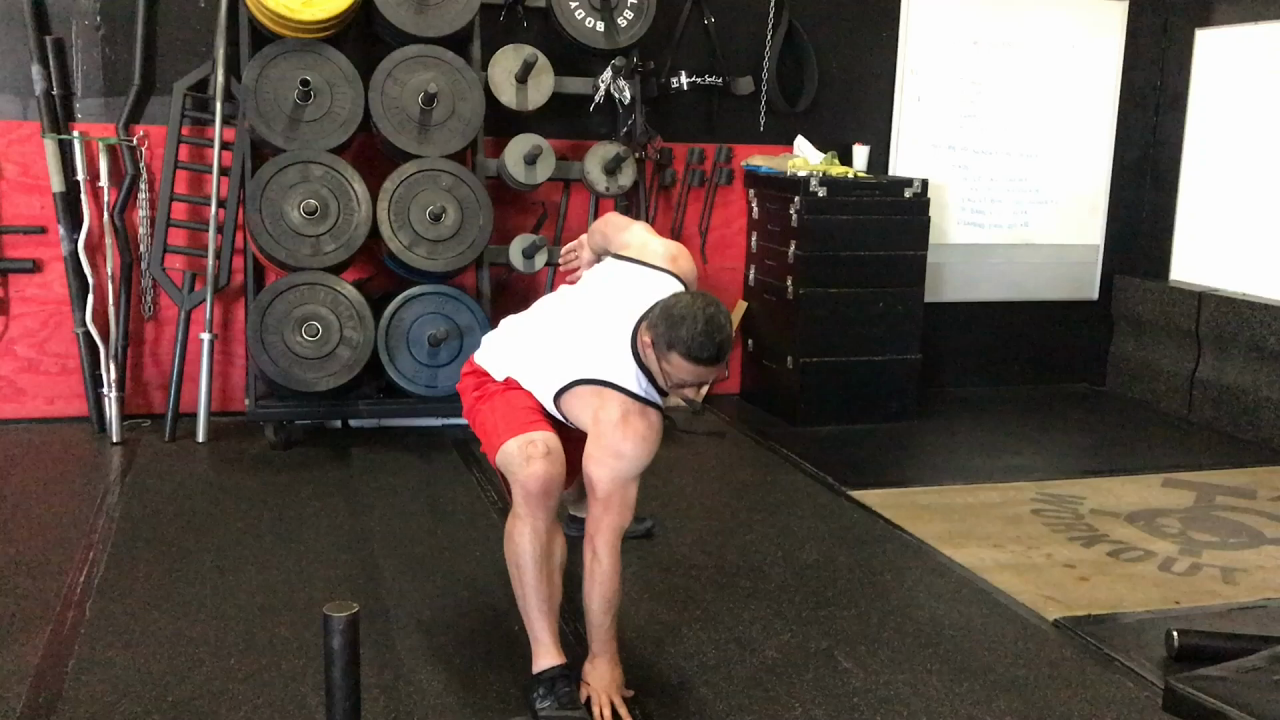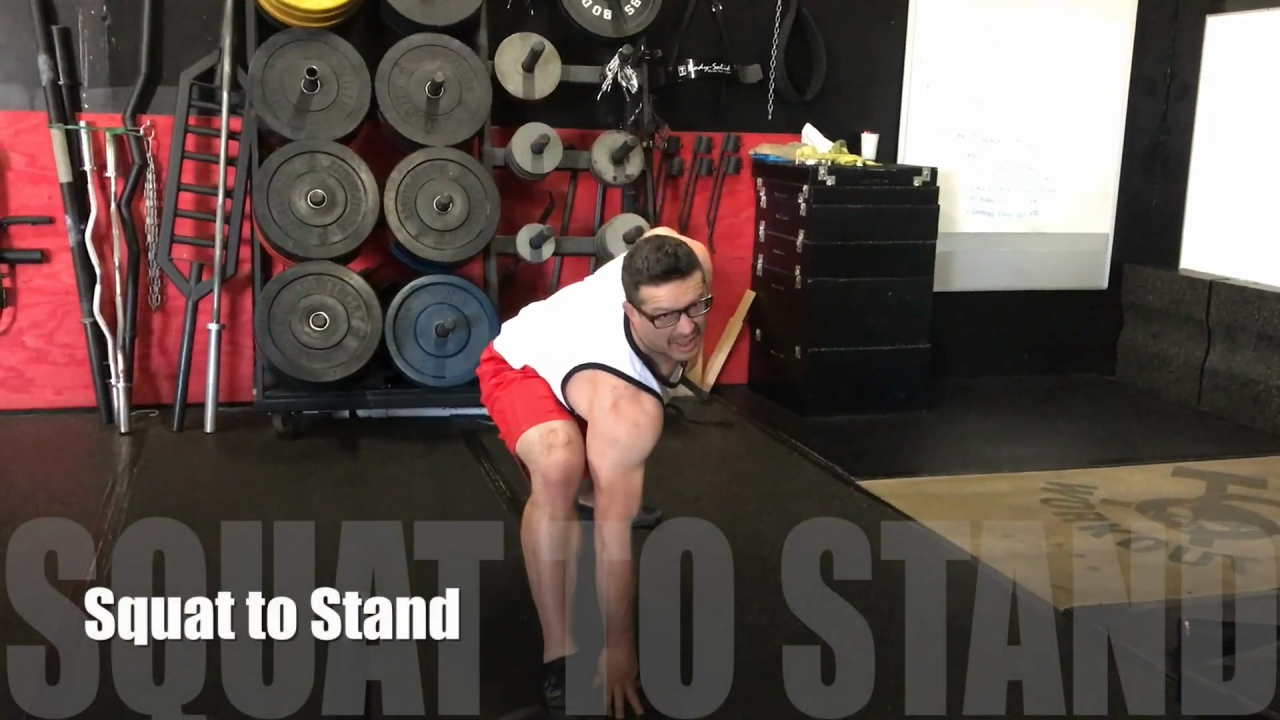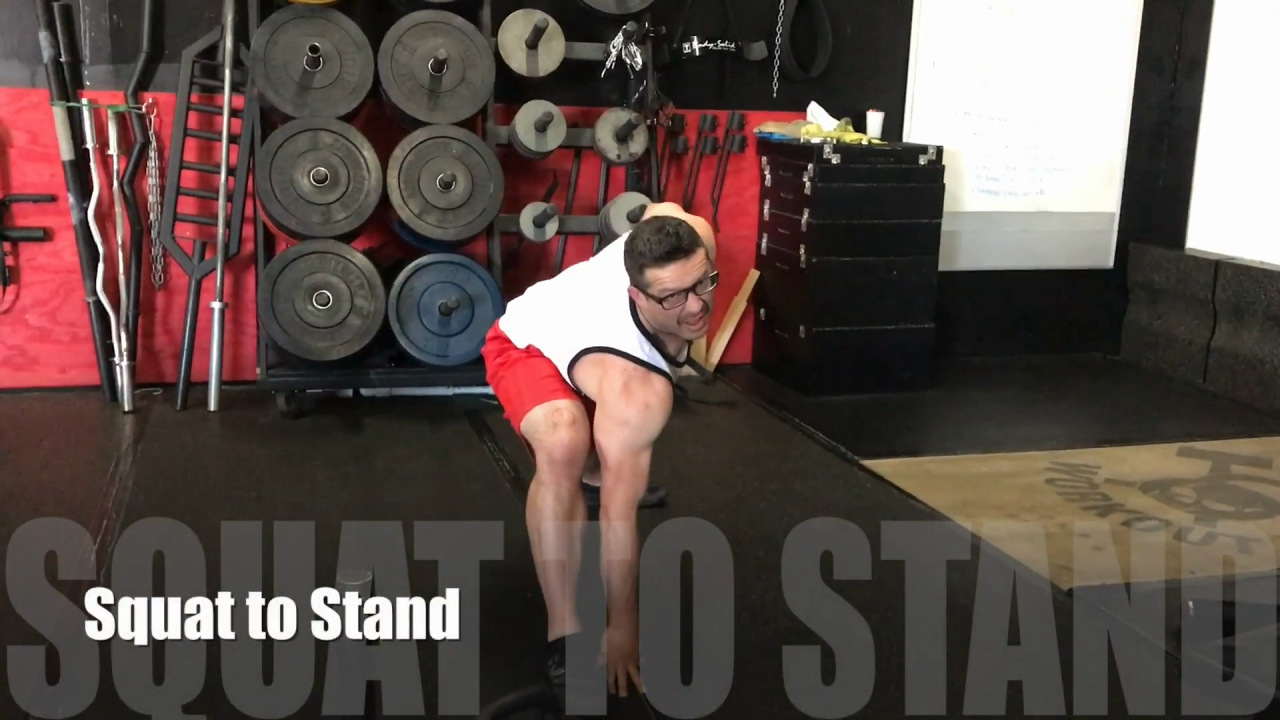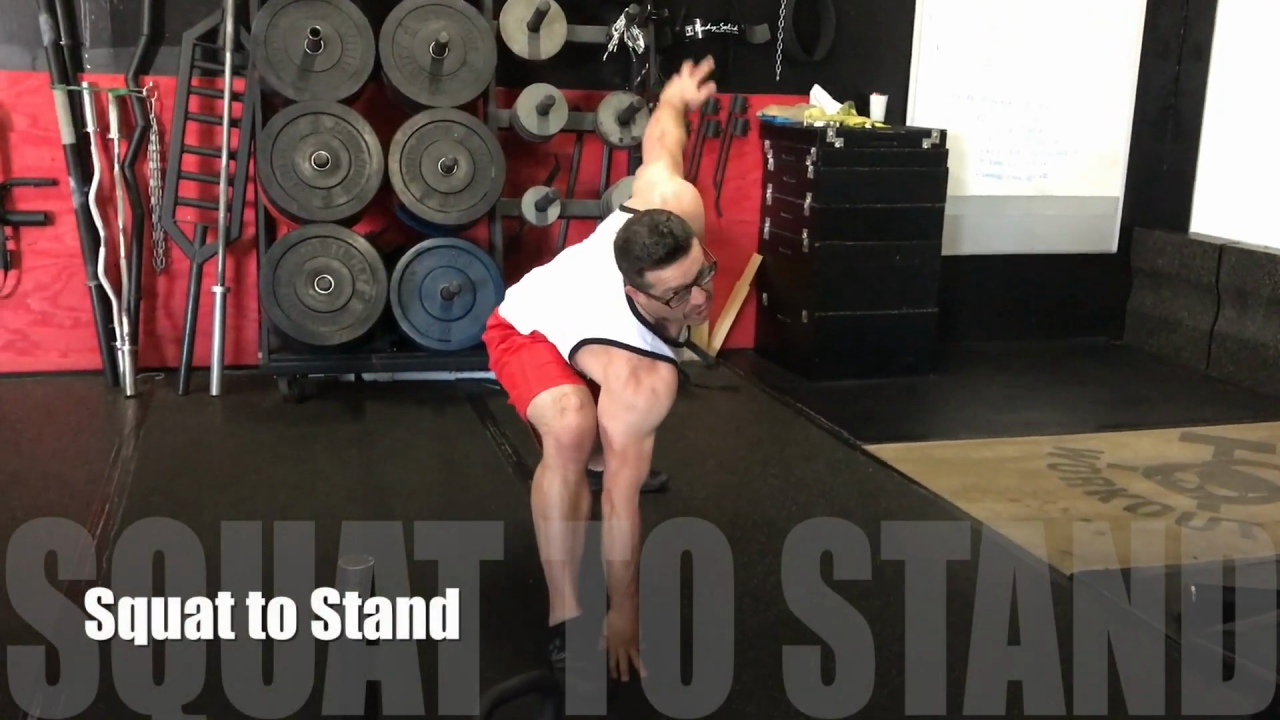
dt=0.5s
person 1, frame 1
left shoulder: (670, 260)
right shoulder: (626, 419)
left elbow: (614, 222)
right elbow: (602, 540)
left wrist: (591, 243)
right wrist: (603, 659)
left hip: (554, 346)
right hip: (503, 375)
right knee: (539, 477)
left ankle: (577, 485)
right ankle: (549, 667)
person 1, frame 2
left shoulder: (688, 260)
right shoulder: (624, 405)
left elbow: (657, 235)
right elbow: (612, 533)
right wrist: (619, 650)
left hip: (566, 333)
right hip: (521, 364)
right knee: (560, 466)
left ankle: (598, 475)
right ankle: (560, 656)
person 1, frame 3
left shoulder: (689, 238)
right shoulder: (633, 387)
left elbow: (659, 207)
right elbow: (618, 512)
right wrist: (622, 631)
left hip: (572, 316)
right hip: (526, 343)
right knee: (565, 445)
left ankle: (597, 461)
right ankle: (564, 634)
person 1, frame 4
left shoulder: (676, 205)
right shoulder: (640, 380)
left elbow: (660, 131)
right elbow: (620, 499)
left wrist: (679, 97)
right wrist: (623, 614)
left hip: (575, 306)
right hip: (526, 331)
right knee: (571, 433)
left ankle: (597, 450)
right ankle: (566, 616)
